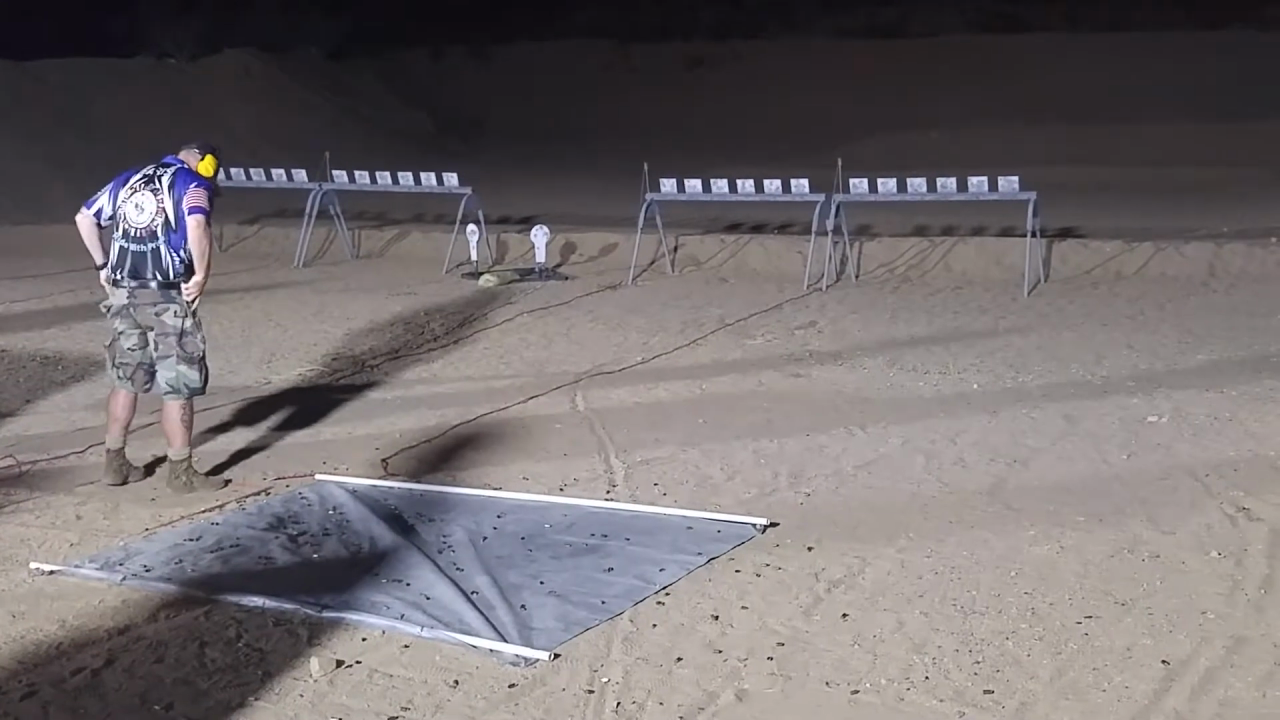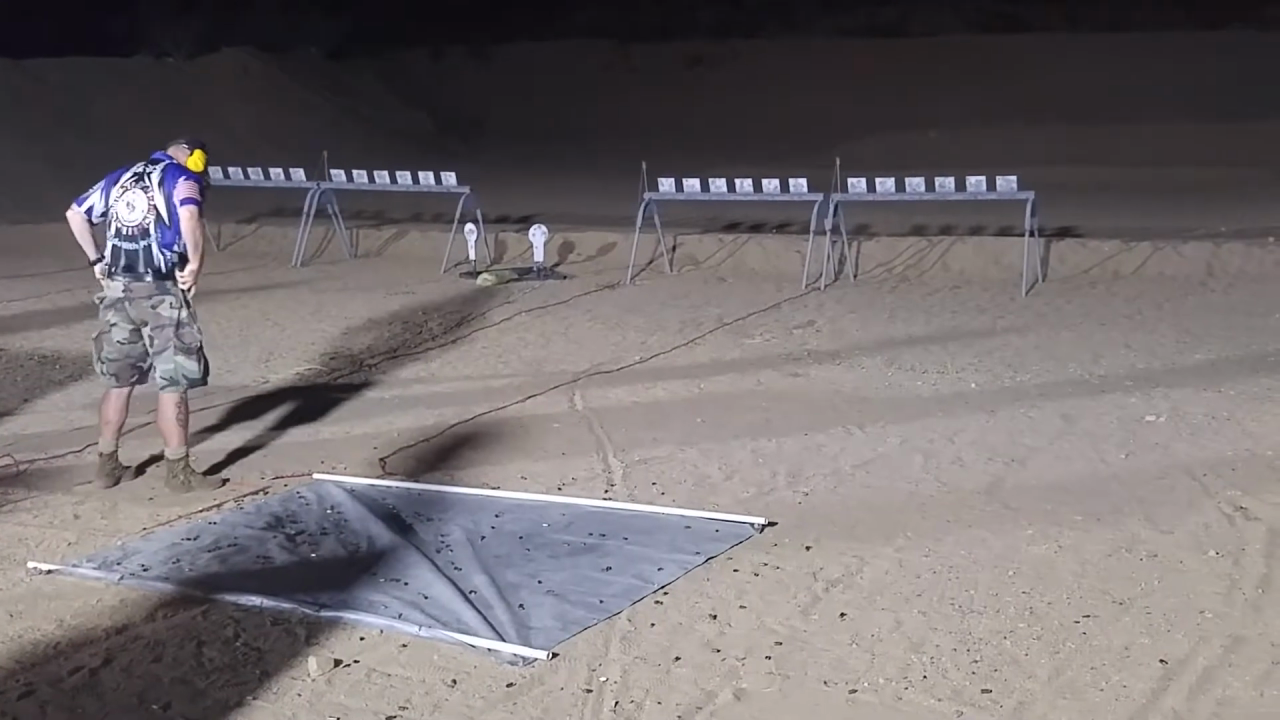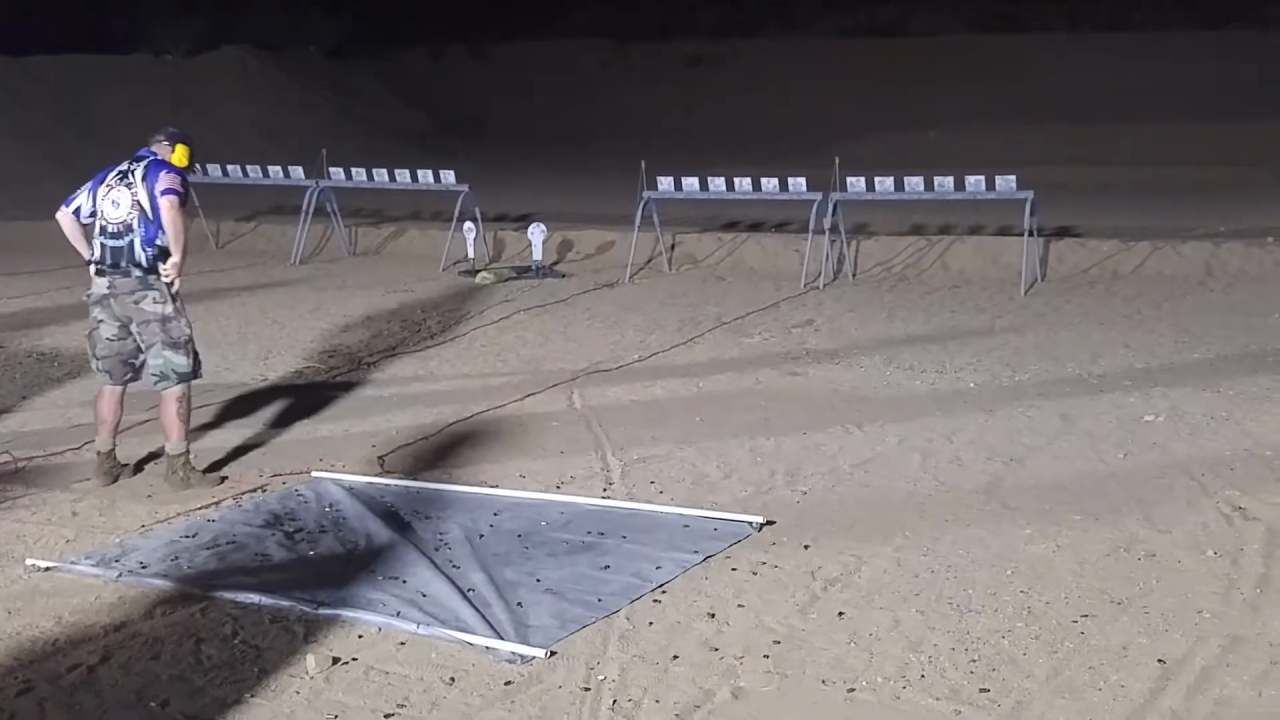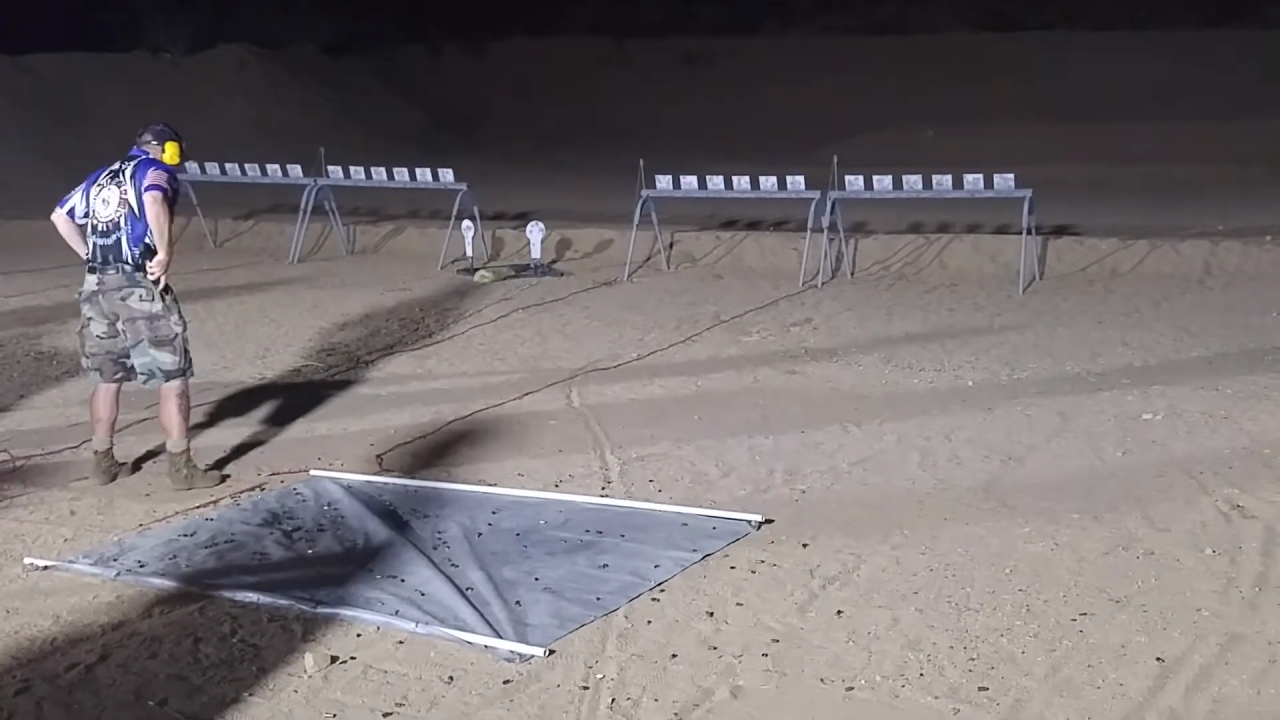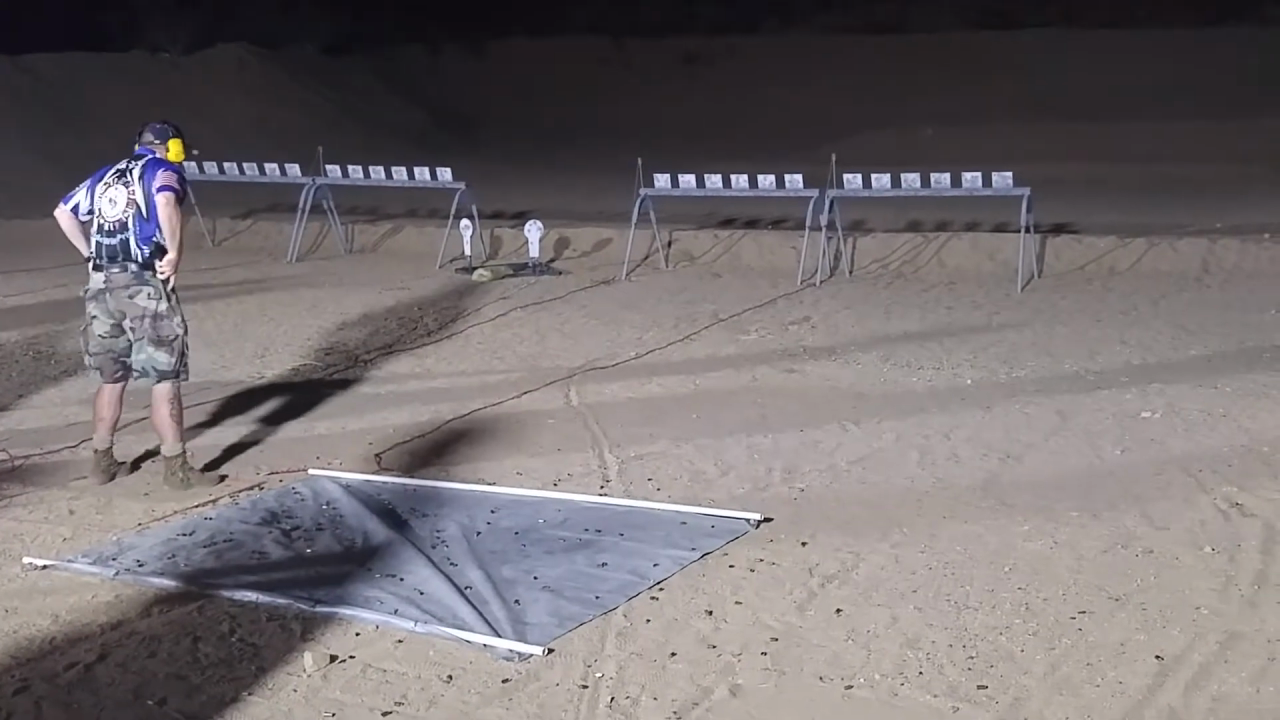
dt=0.2s
person 1, frame 1
left shoulder: (129, 179)
right shoulder: (193, 183)
left elbow: (85, 217)
right elbow: (196, 225)
left wrist: (103, 265)
right wrist: (201, 275)
left hip: (122, 293)
right hip: (166, 295)
left knee: (126, 380)
right knee: (179, 387)
left ankle: (115, 462)
right ankle: (181, 472)
person 1, frame 2
left shoulder: (120, 178)
right shoulder: (182, 177)
left elbow: (76, 213)
right elbow: (189, 216)
left wrist: (97, 260)
right wrist: (195, 264)
left hip: (117, 289)
right hip: (160, 290)
left knee: (118, 381)
right knee: (174, 383)
left ankle: (107, 464)
right ankle: (179, 471)
person 1, frame 3
left shoulder: (108, 177)
right shoulder: (166, 172)
left elbow: (65, 214)
right elbow: (170, 206)
left wrist: (91, 259)
right wrist: (177, 257)
left hip: (106, 286)
right hip: (148, 286)
left knee: (112, 380)
right knee: (174, 379)
left ankle: (105, 463)
right ankle: (178, 467)
person 1, frame 4
left shoulder: (102, 176)
right shoulder: (156, 170)
left elbow: (60, 216)
right elbow: (154, 202)
right wrist: (164, 255)
left hip: (97, 284)
right hip: (139, 284)
left knee: (107, 378)
right knee: (172, 375)
left ankle: (103, 462)
right ankle: (181, 466)
person 1, frame 5
left shoulder: (106, 174)
right shoulder: (164, 170)
left elbow: (64, 212)
right elbow: (165, 202)
left wrist: (92, 256)
right wrist: (174, 254)
left hip: (103, 283)
right hip: (144, 283)
left knee: (111, 377)
right knee: (164, 377)
left ankle: (102, 461)
right ankle: (176, 468)
